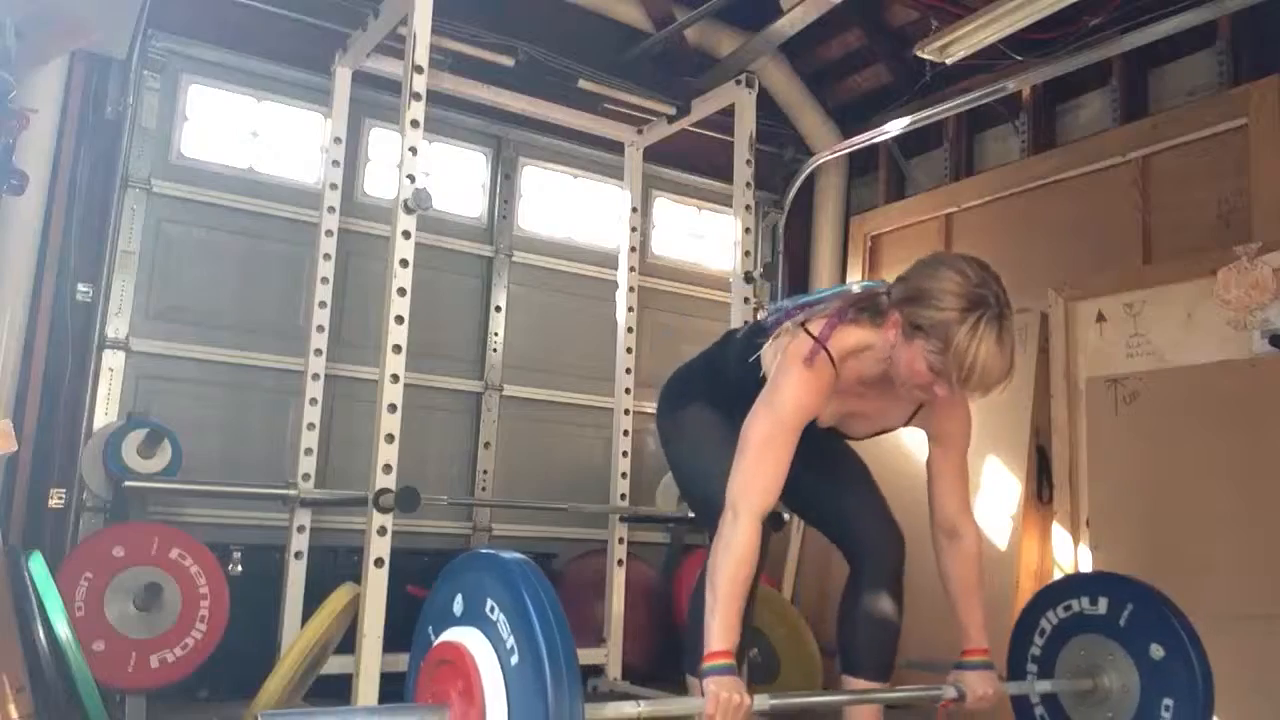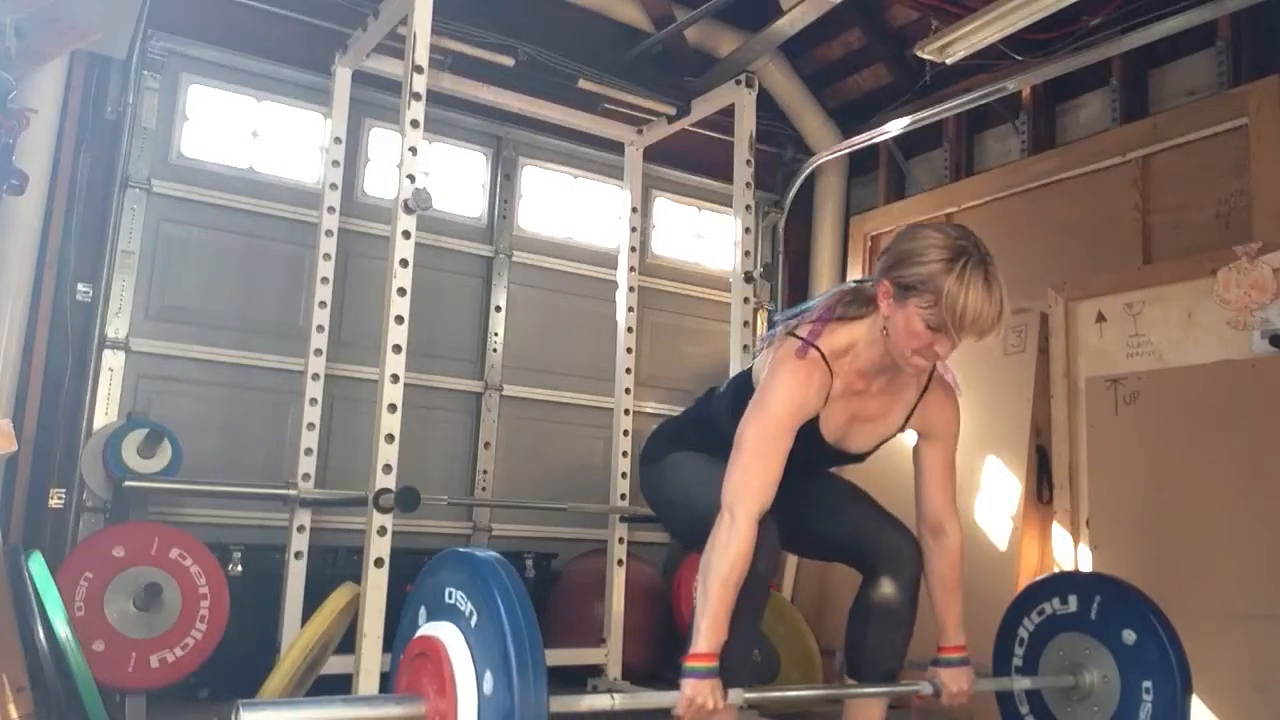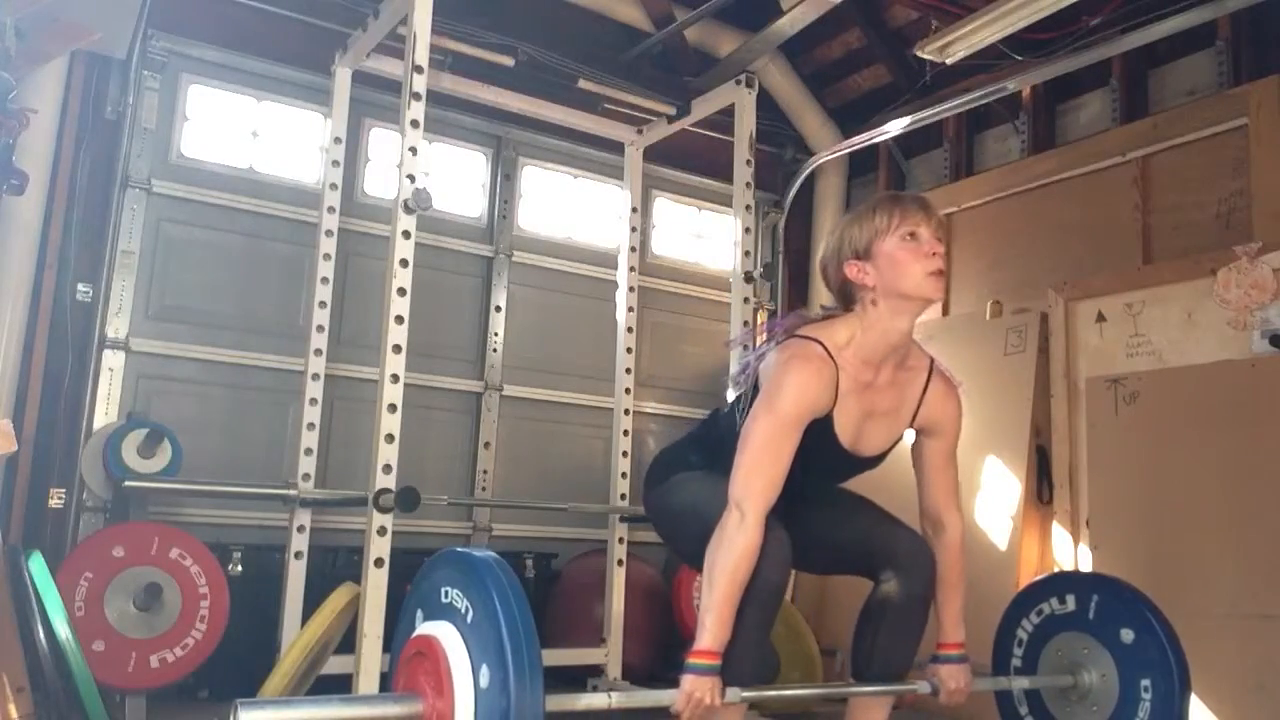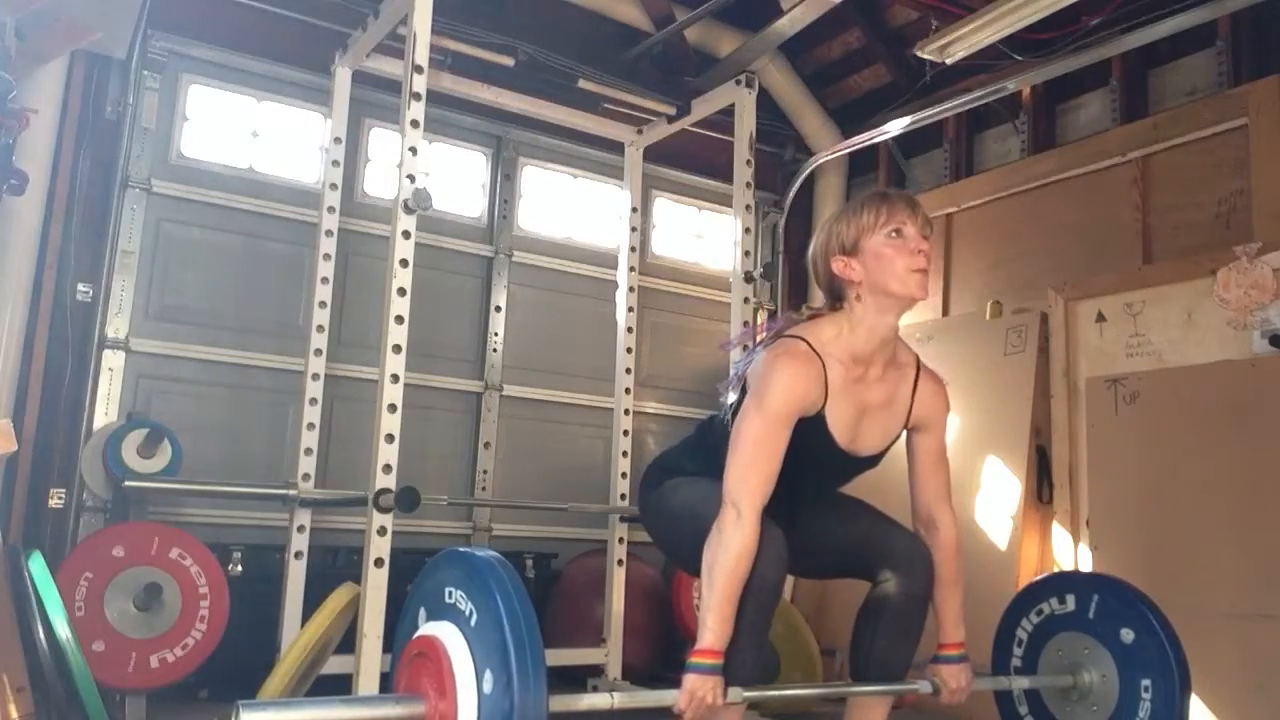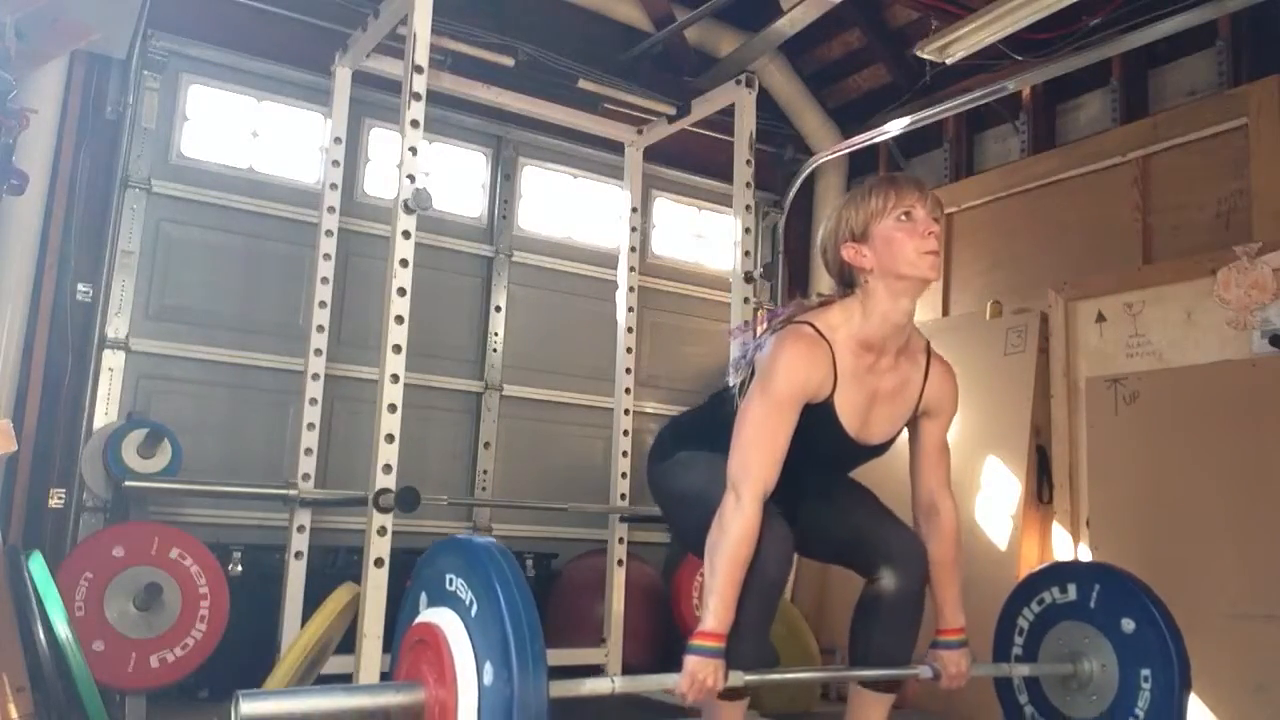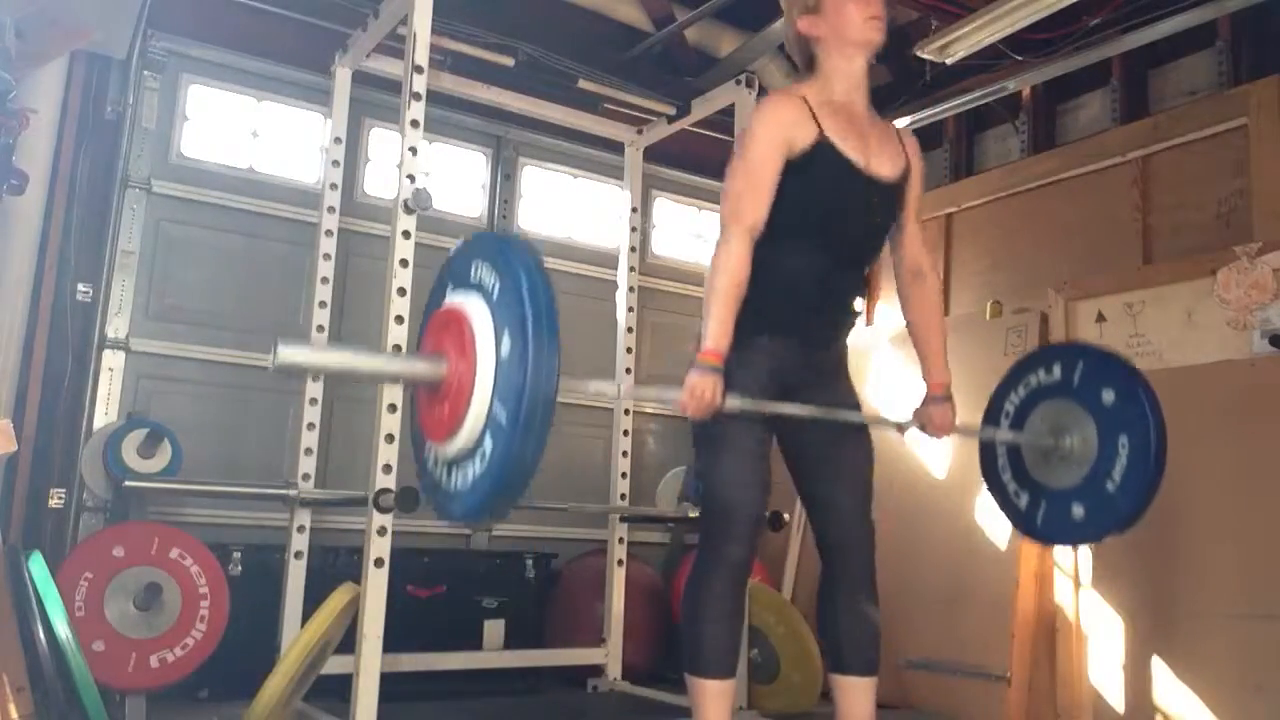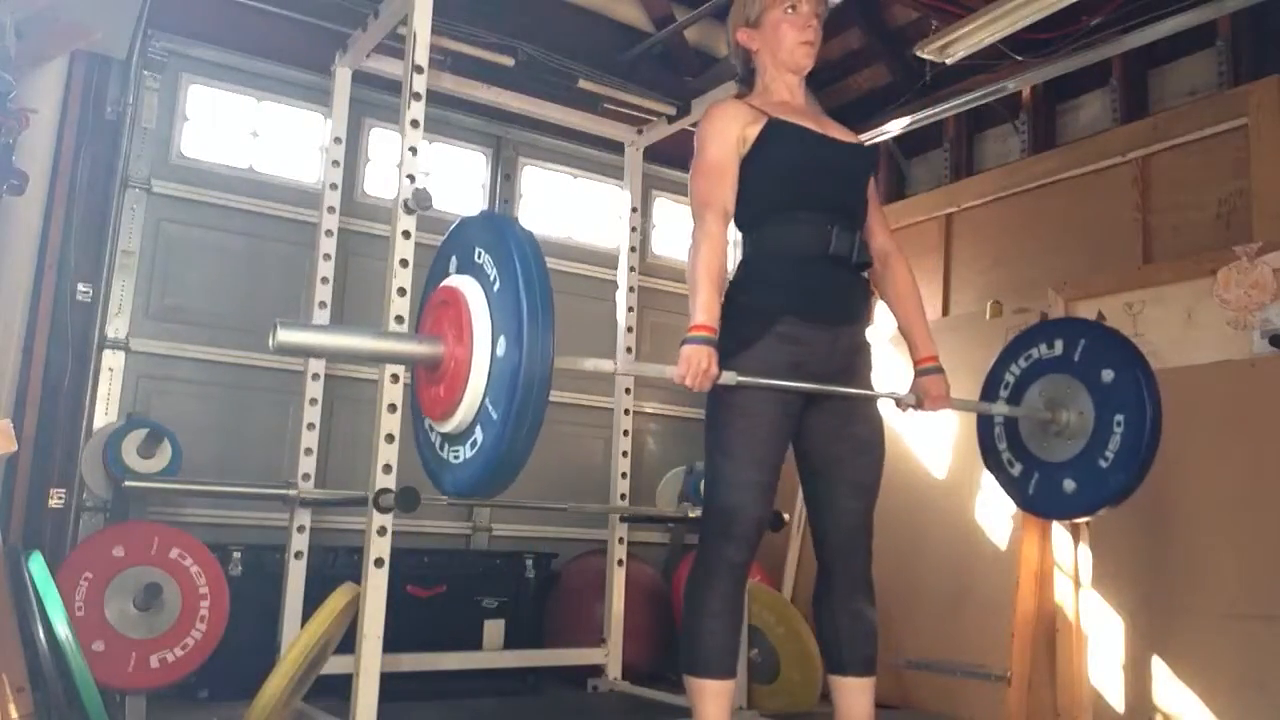
dt=0.7s
person 1, frame 1
left shoulder: (941, 403)
right shoulder: (812, 362)
left elbow: (955, 528)
right elbow: (744, 511)
left wrist: (975, 654)
right wrist: (718, 664)
left hip: (804, 431)
right hip: (705, 408)
left knee: (879, 546)
right knee: (742, 539)
person 1, frame 2
left shoulder: (934, 400)
right shoulder: (806, 365)
left elbow: (941, 528)
right elbow: (739, 515)
left wrist: (952, 652)
right wrist: (702, 662)
left hip: (791, 476)
right hip: (689, 459)
left knee: (897, 556)
right knee: (757, 544)
person 1, frame 3
left shoulder: (935, 392)
right shoulder: (808, 365)
left elbow: (944, 522)
right elbow: (744, 515)
left wrist: (952, 648)
right wrist: (704, 658)
left hip: (798, 496)
right hip: (695, 480)
left knee: (910, 559)
right knee: (766, 551)
person 1, frame 4
left shoulder: (923, 390)
right shoulder: (795, 364)
left elbow: (937, 520)
right elbow: (739, 514)
left wrist: (952, 648)
right wrist: (707, 656)
left hip: (793, 504)
right hip: (689, 490)
left knee: (907, 559)
right knee: (760, 552)
person 1, frame 5
left shoulder: (934, 378)
right shoulder: (804, 350)
left elbow: (936, 507)
right elbow: (743, 498)
left wrist: (952, 633)
right wrist: (708, 639)
right hip: (697, 460)
left knee: (903, 558)
right knee: (765, 548)
person 1, frame 6
left shoulder: (900, 147)
right shoulder: (785, 115)
left elbow: (915, 269)
right elbow: (738, 239)
left wrist: (939, 387)
right wrist: (709, 361)
left hip: (821, 359)
right hip: (751, 348)
left knee: (852, 544)
right knee: (732, 532)
person 1, frame 7
left shoulder: (848, 139)
right shoulder: (732, 119)
left elbow: (883, 250)
right elbow: (711, 226)
left wrist: (926, 358)
right wrist: (701, 332)
left hip: (843, 349)
right hip: (763, 336)
left knee: (848, 547)
right knee: (733, 535)
